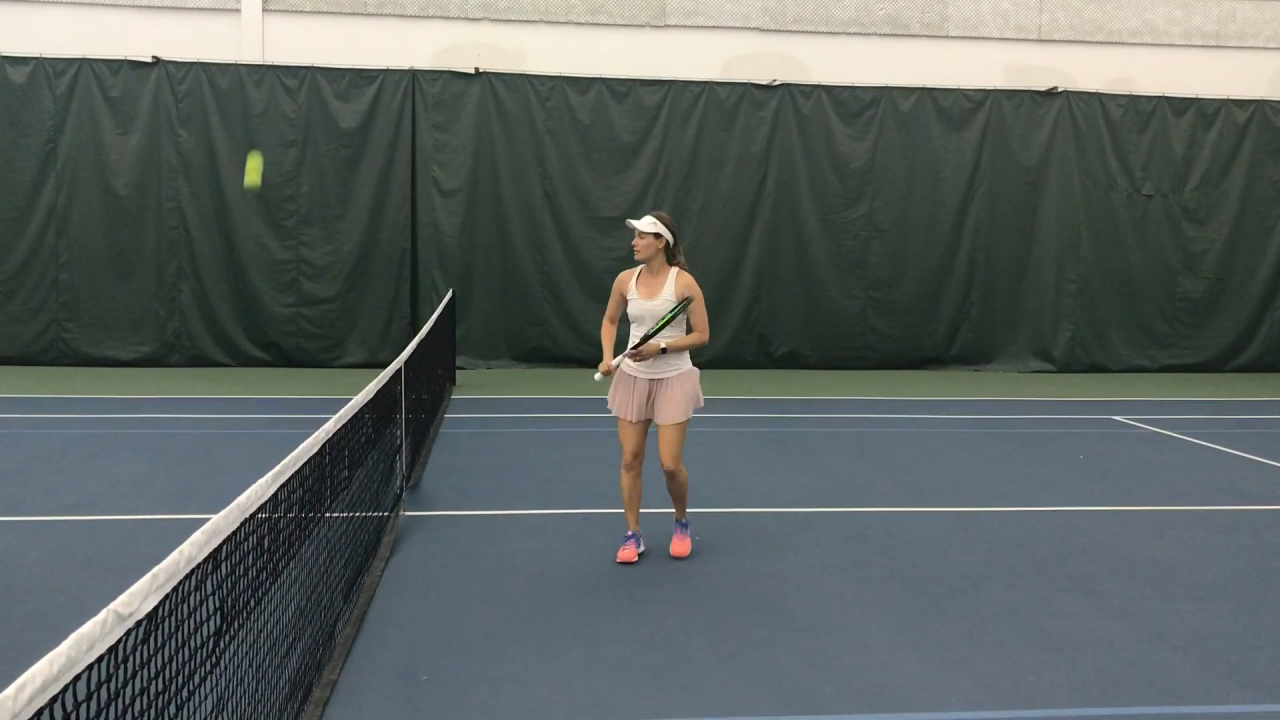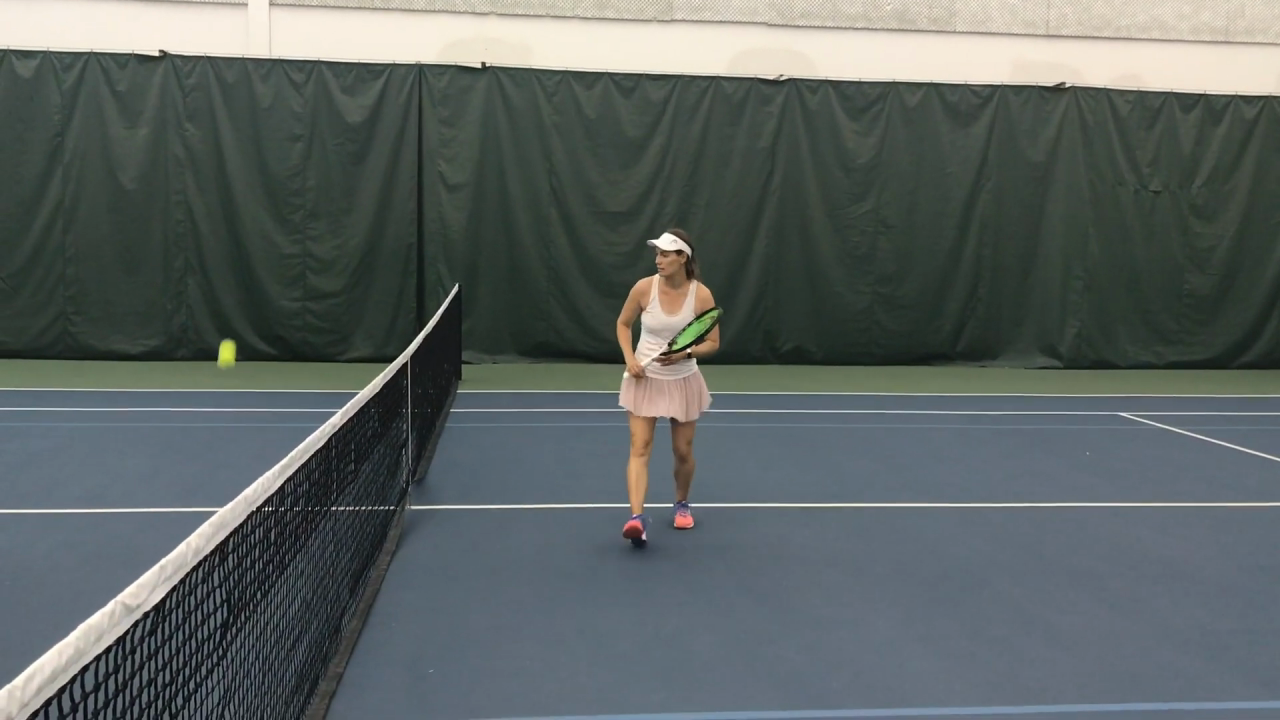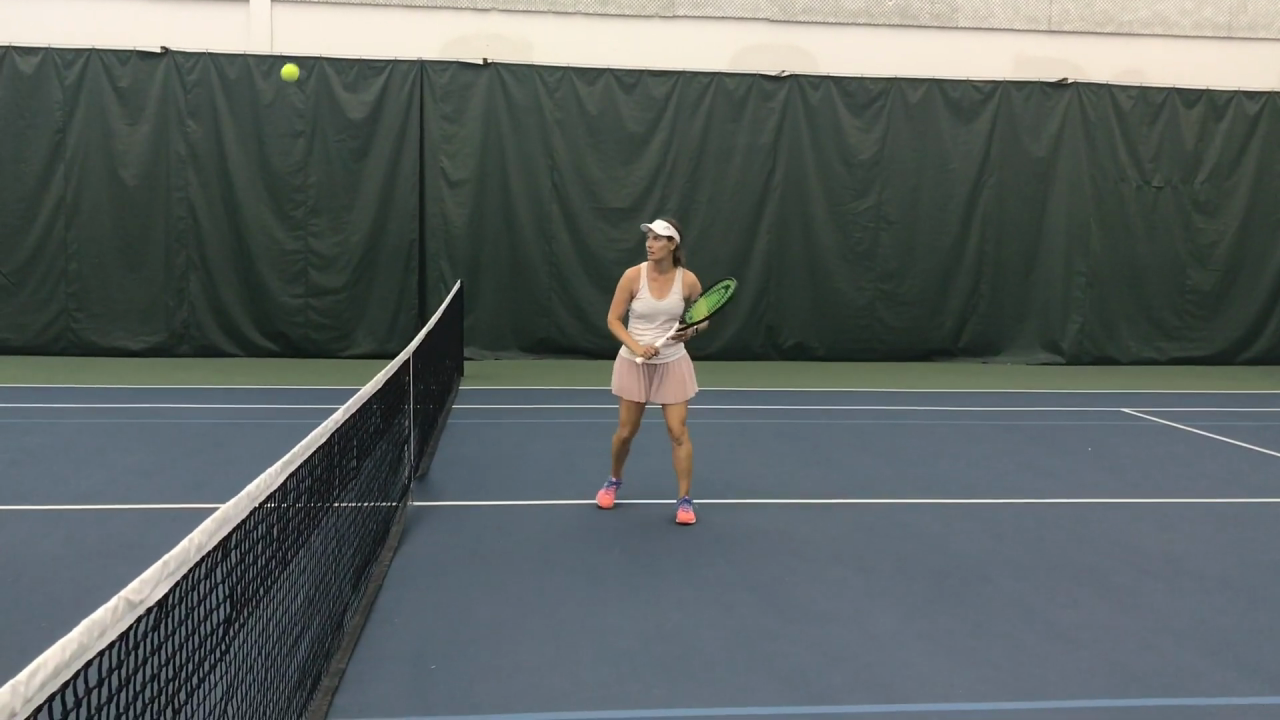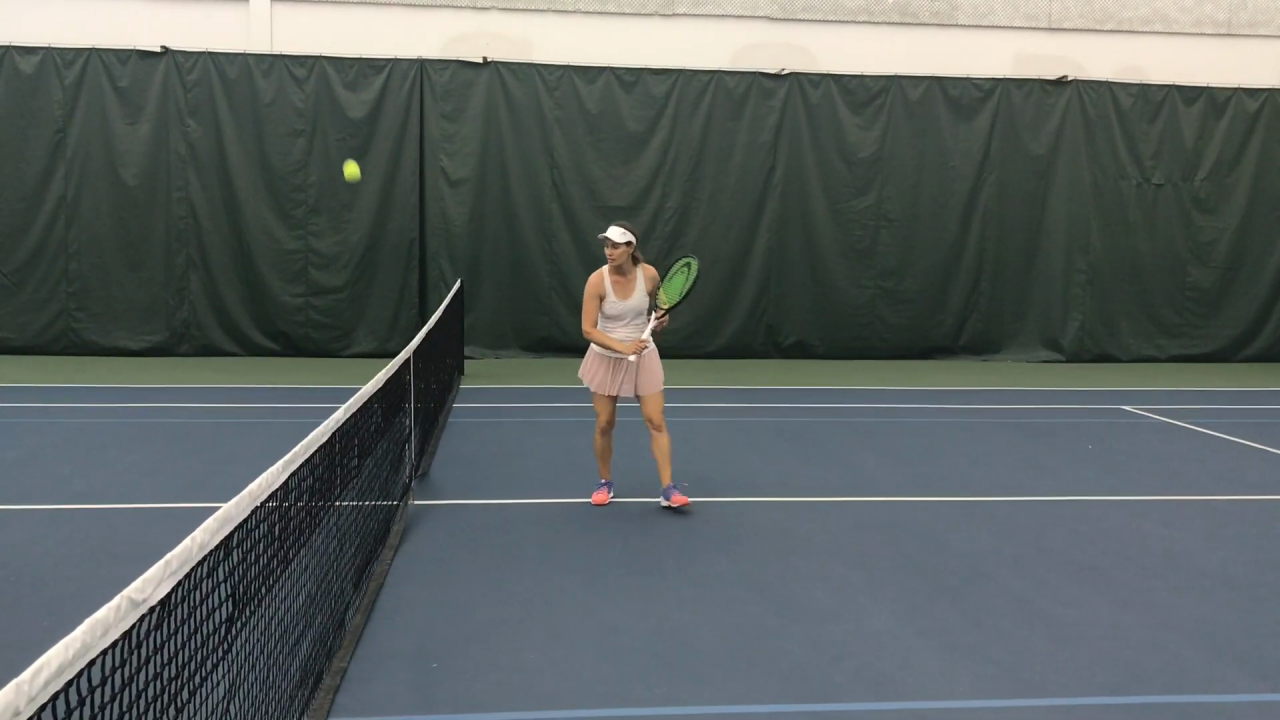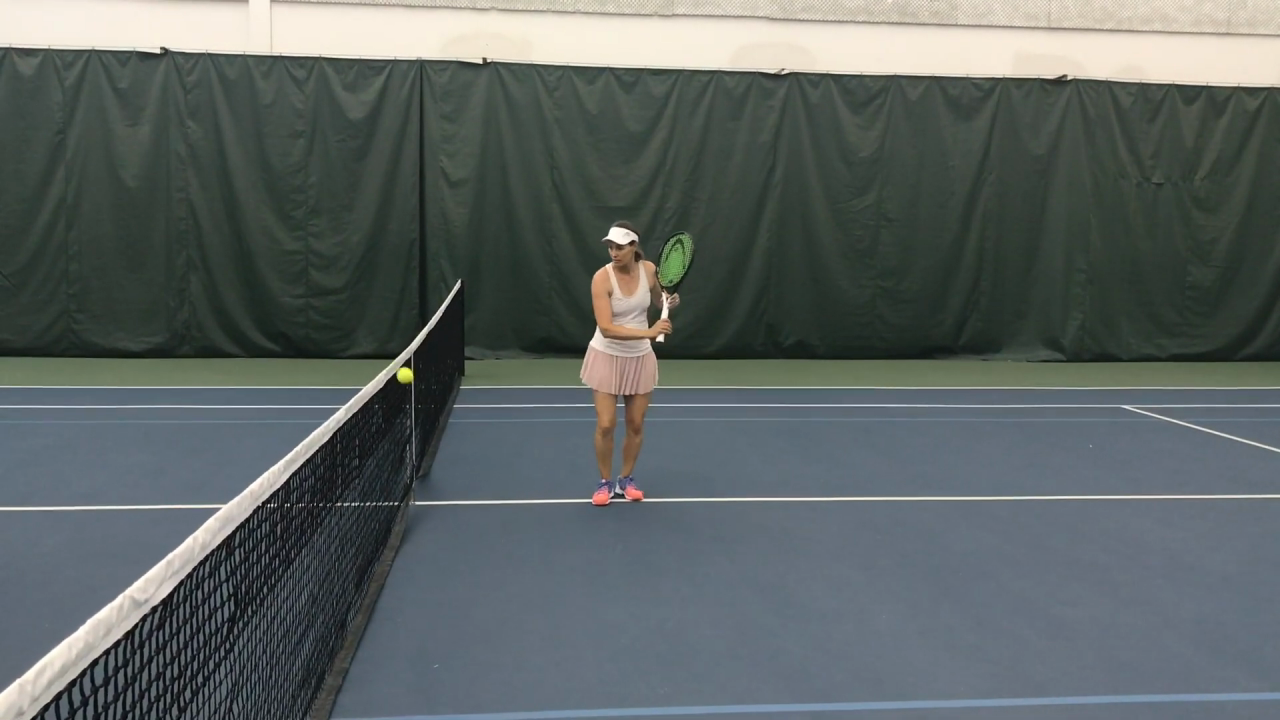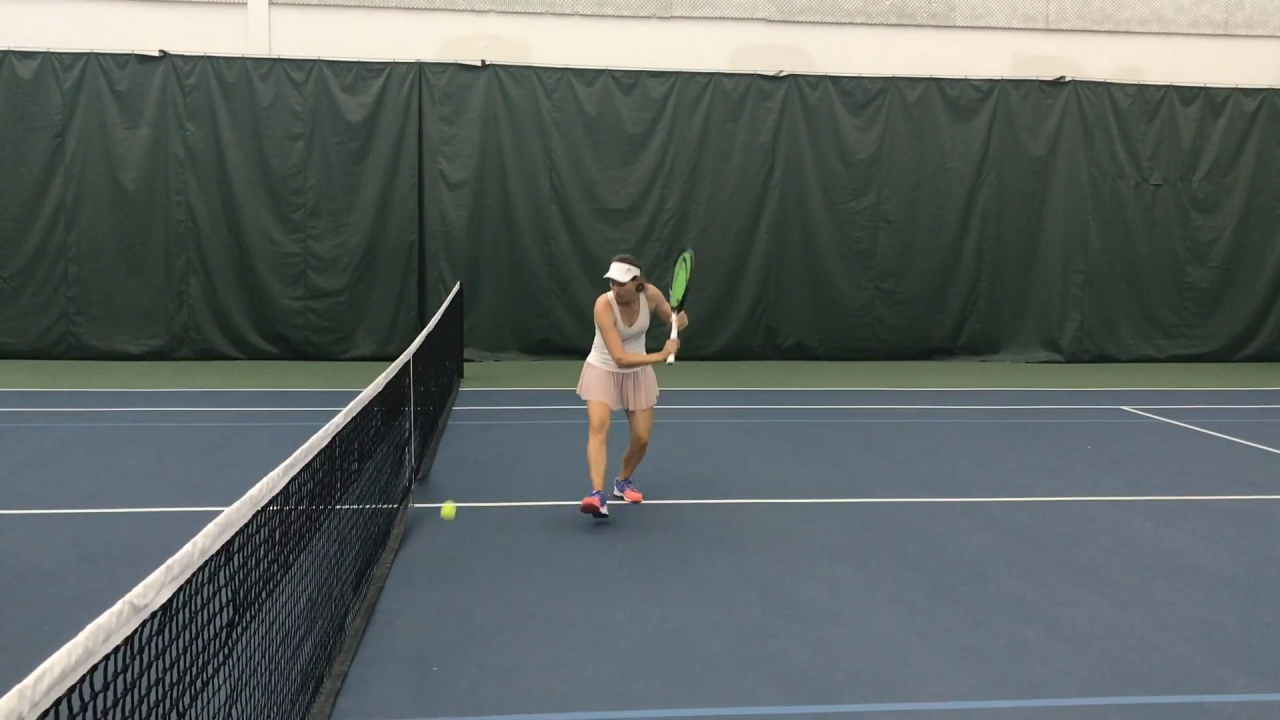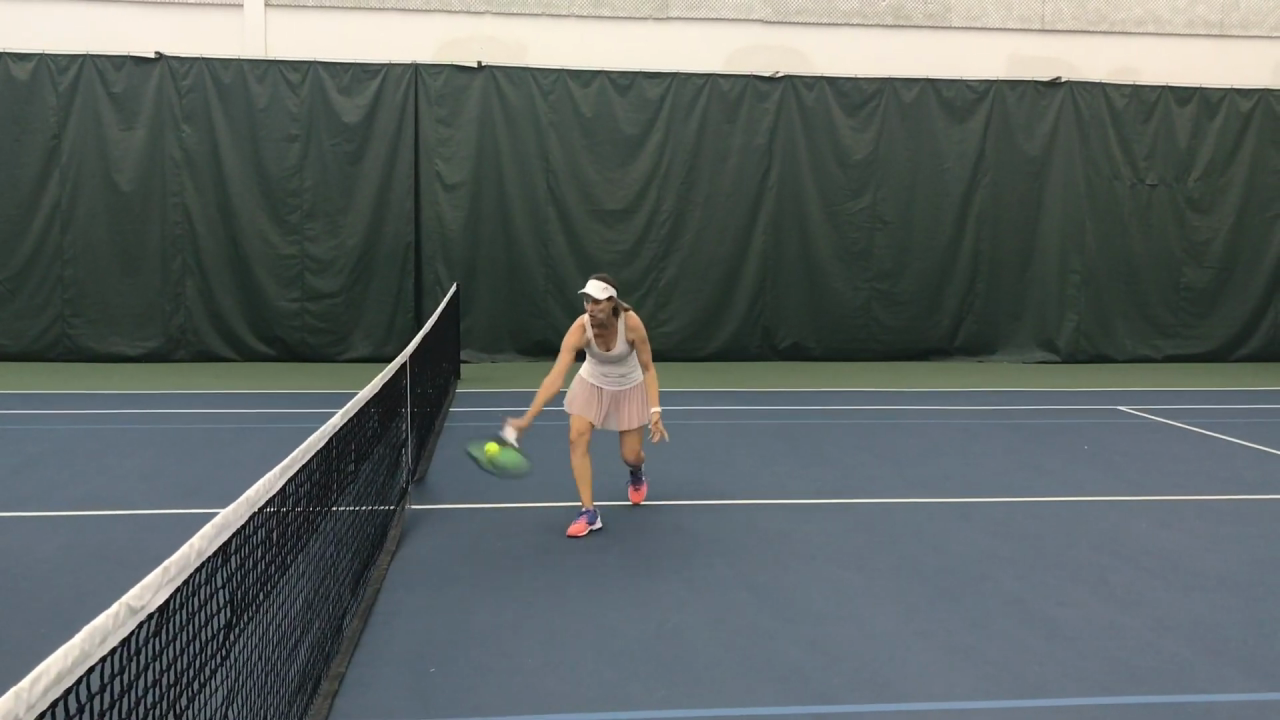
dt=0.4s
person 1, frame 1
left shoulder: (684, 282)
right shoulder: (625, 280)
left elbow: (702, 335)
right elbow: (609, 321)
left wrist: (661, 348)
right wrist: (608, 357)
left hip: (673, 381)
right hip: (632, 379)
left knee: (670, 463)
right knee: (630, 459)
left ankle: (682, 521)
right ankle: (633, 535)
person 1, frame 2
left shoulder: (702, 295)
right shoulder: (644, 288)
left elbow: (713, 343)
right elbow: (623, 324)
left wrist: (687, 354)
right wrist: (630, 360)
left hip: (682, 380)
right hip: (645, 379)
left knee: (683, 451)
right knee: (640, 448)
left ankle: (681, 505)
right ankle: (637, 519)
person 1, frame 3
left shoulder: (688, 280)
right shoulder: (632, 276)
left elbow: (702, 319)
right elbow: (614, 320)
left wrist: (690, 331)
right wrist: (637, 347)
left hip: (672, 364)
right hip: (634, 363)
left knee: (679, 433)
right knee: (626, 432)
left ankle: (684, 499)
right ankle: (614, 481)
person 1, frame 4
left shoulder: (649, 274)
right shoulder: (597, 281)
right elbow: (588, 330)
left wrist: (660, 320)
right wrist: (623, 348)
left hip: (643, 359)
right hip: (606, 359)
left knee: (657, 422)
right knee: (604, 424)
left ankle: (669, 488)
right ankle: (605, 482)
person 1, frame 5
left shoulder: (649, 270)
right shoulder: (602, 278)
left elbow: (657, 299)
right elbow: (607, 329)
left wrist: (669, 301)
right wrist: (650, 333)
left hip: (639, 357)
right hip: (606, 357)
left knee: (635, 425)
right knee: (605, 425)
left ankle: (625, 479)
right ankle: (605, 482)
person 1, frame 6
left shoulder: (651, 295)
right shoulder: (603, 306)
left elbow: (671, 318)
right elbow: (619, 358)
left wrist: (680, 322)
right wrist: (659, 356)
left hip: (639, 369)
right hip: (603, 369)
left knee: (641, 437)
right knee: (598, 426)
left ankle: (622, 482)
right ankle: (598, 495)
person 1, frame 7
left shoulder: (632, 323)
right shoulder: (579, 330)
left elbow: (648, 370)
right elbow: (555, 377)
left wrist: (655, 413)
right wrist: (528, 417)
left hip: (629, 389)
right hip: (591, 384)
left knee: (631, 456)
right knee: (577, 440)
left ankle: (636, 473)
right ankle: (589, 512)
